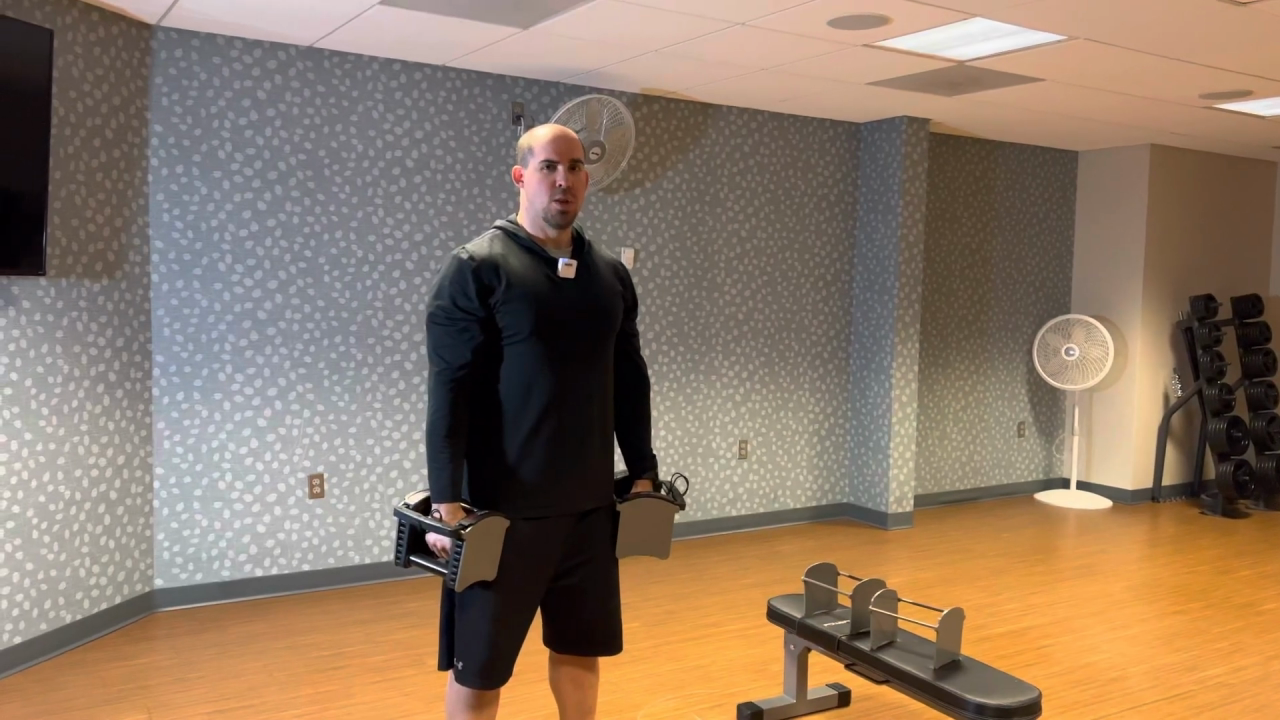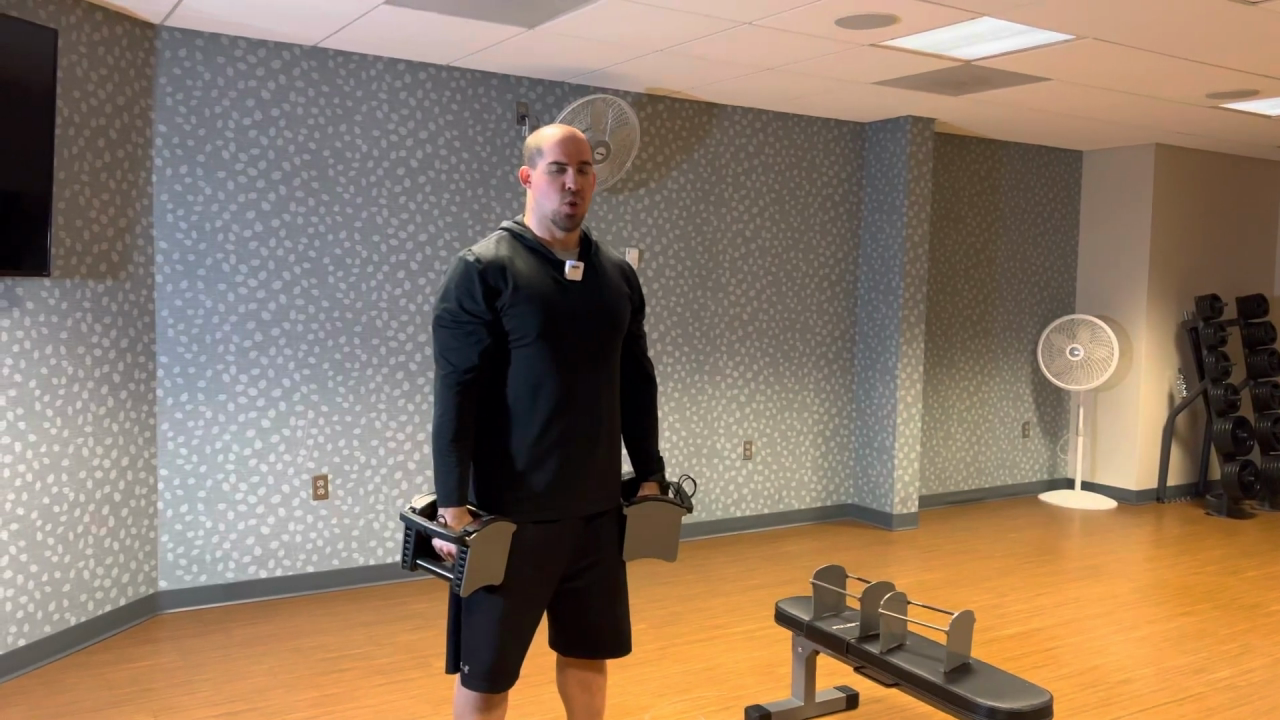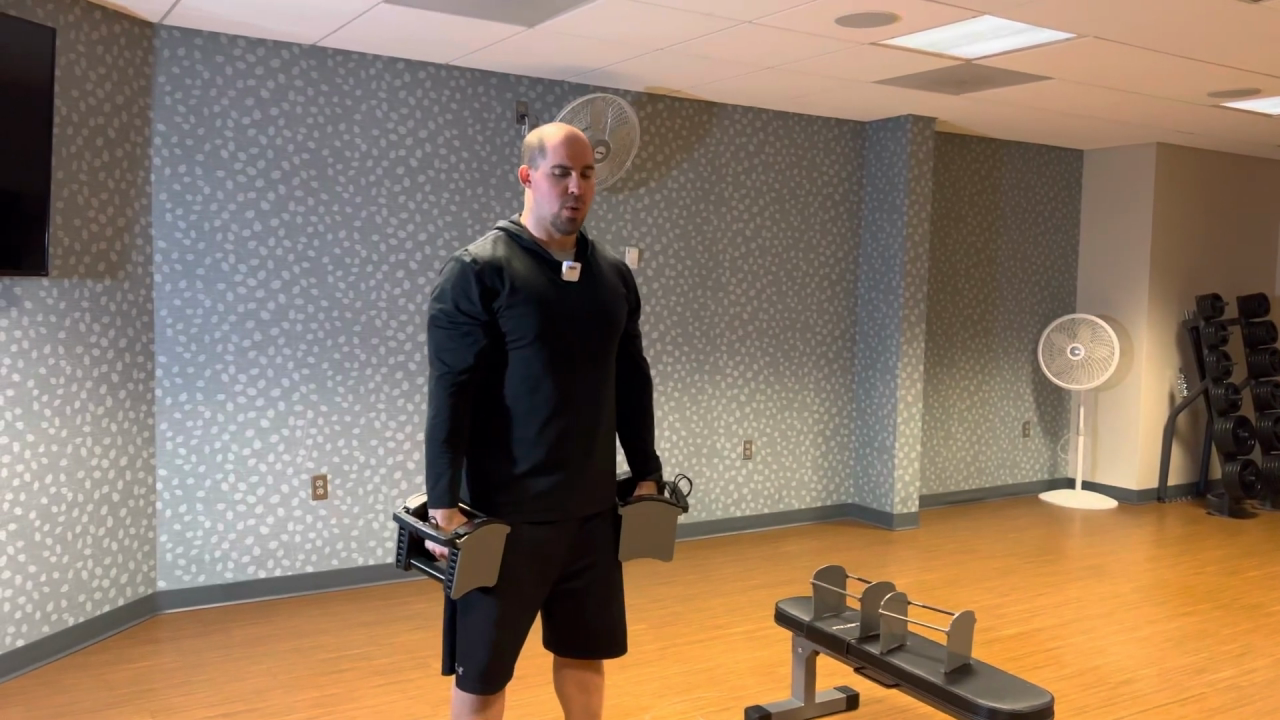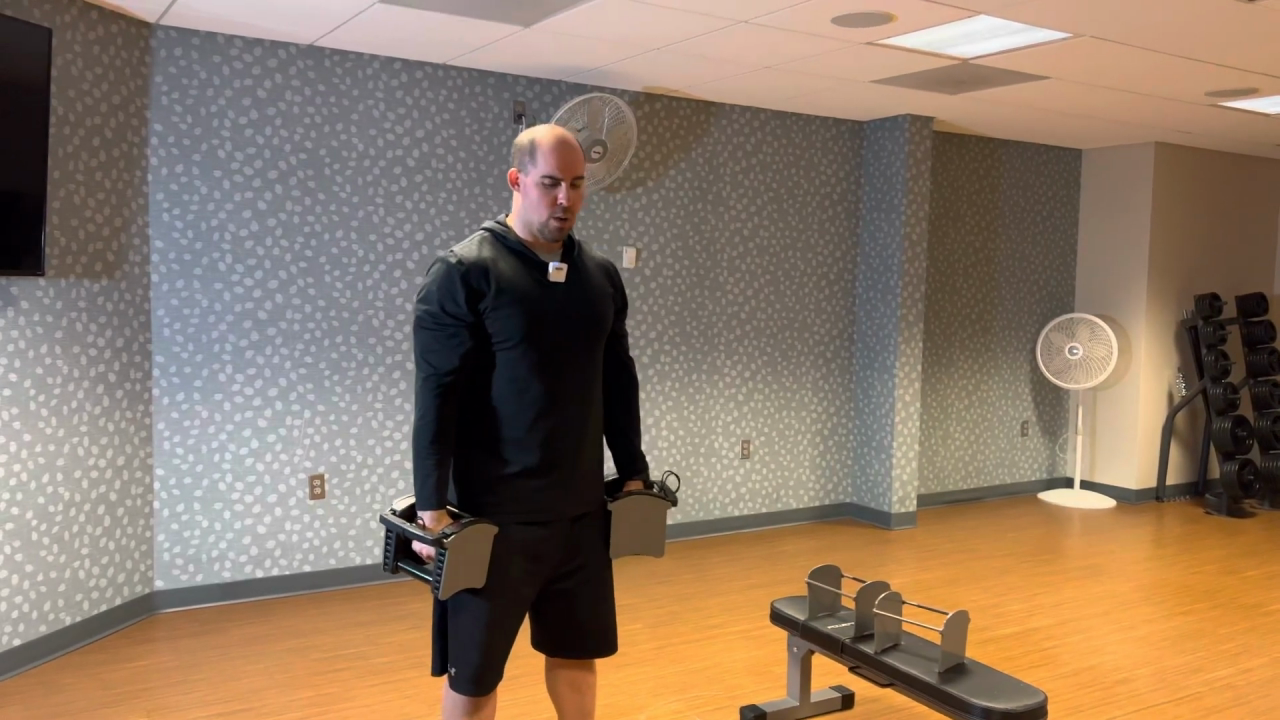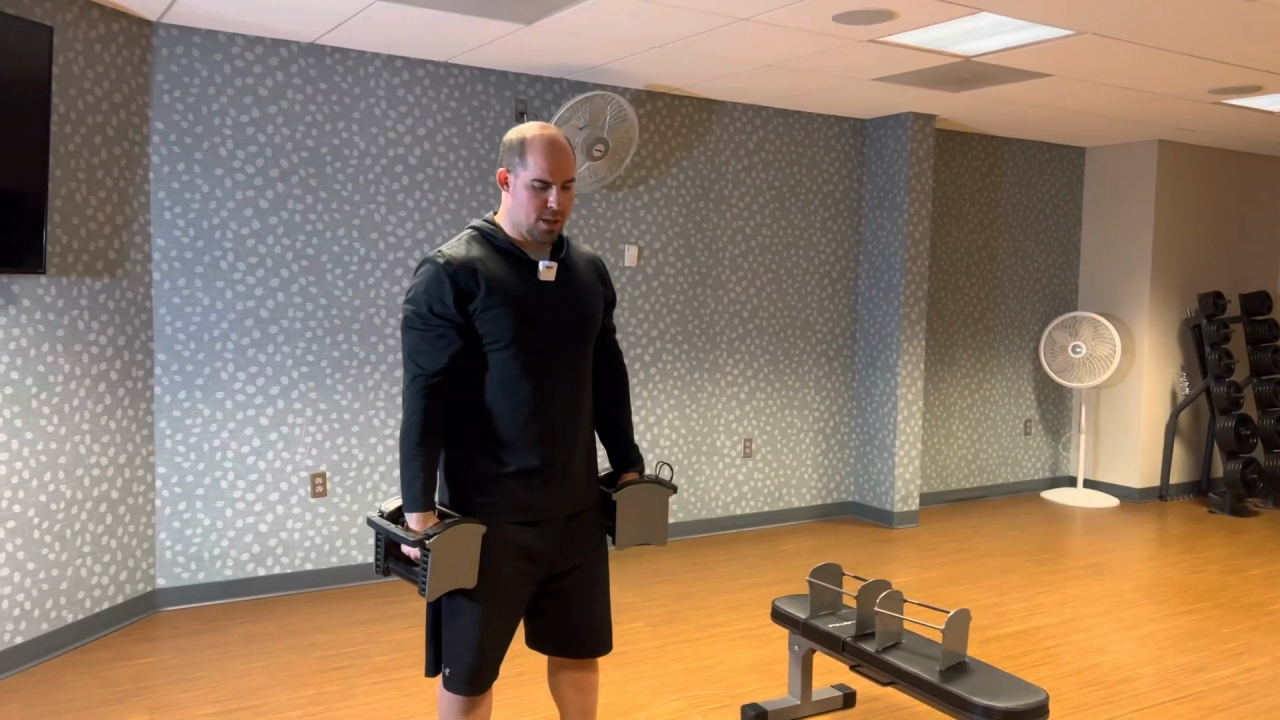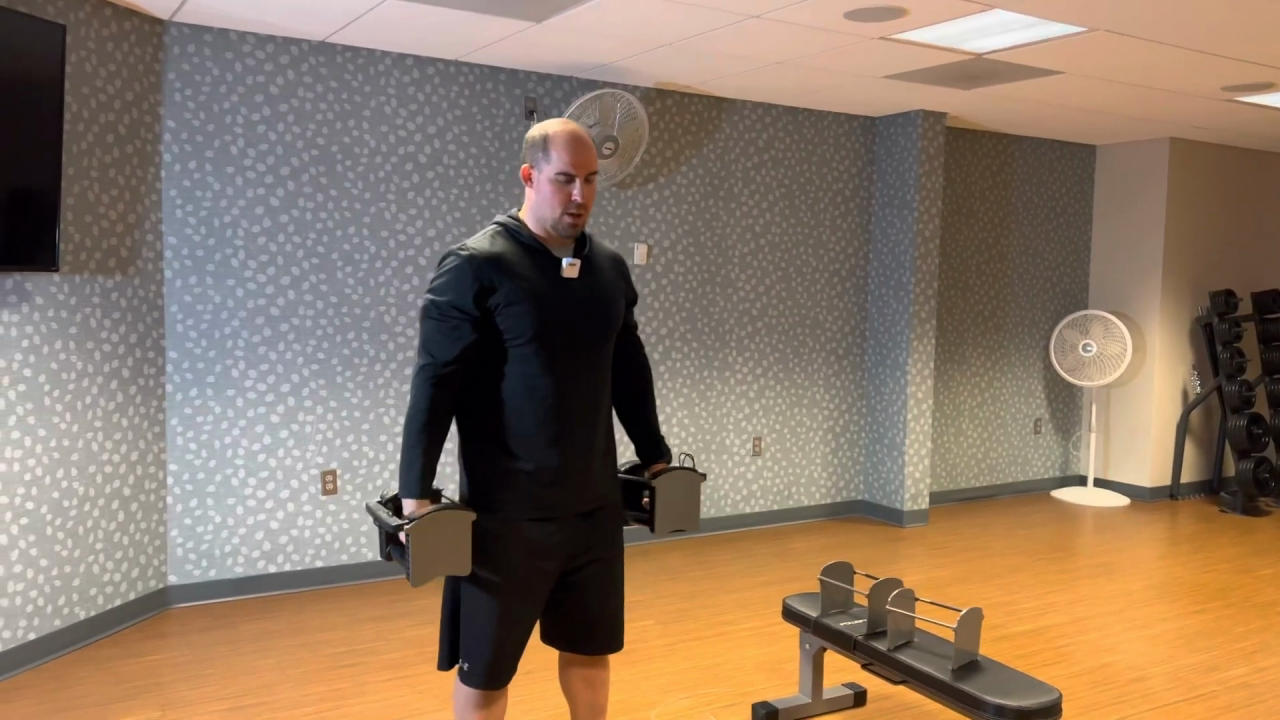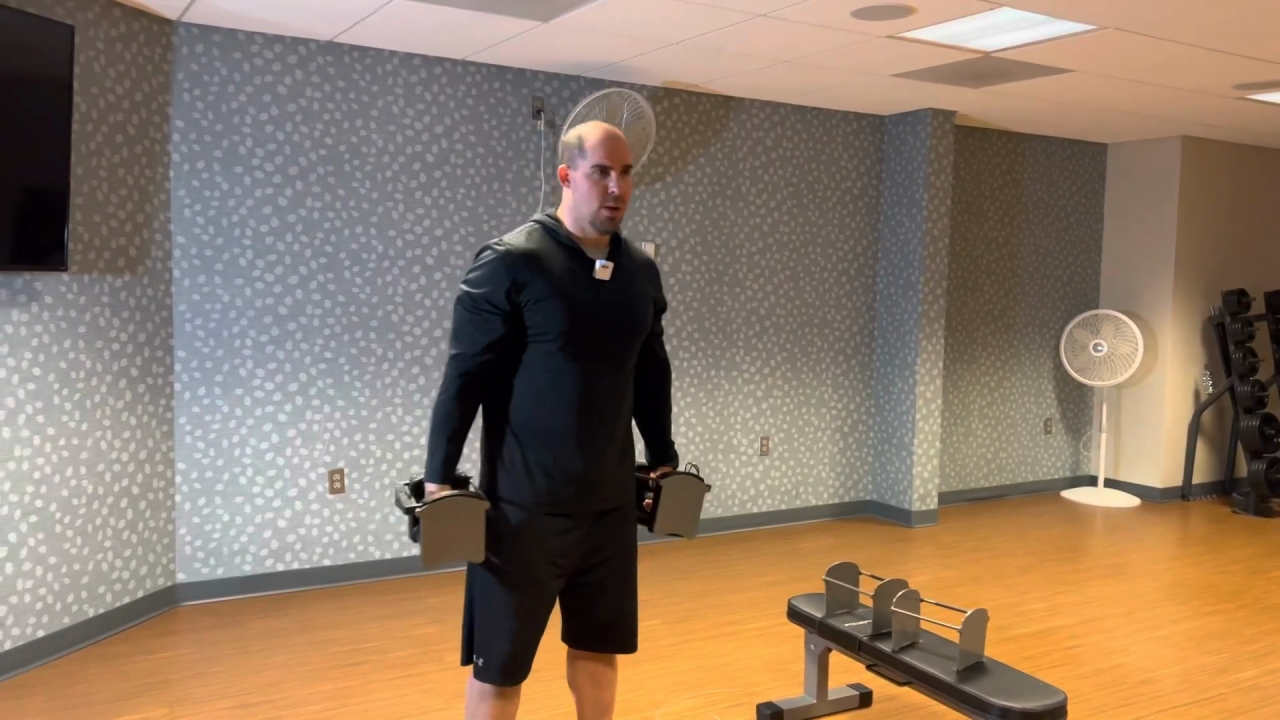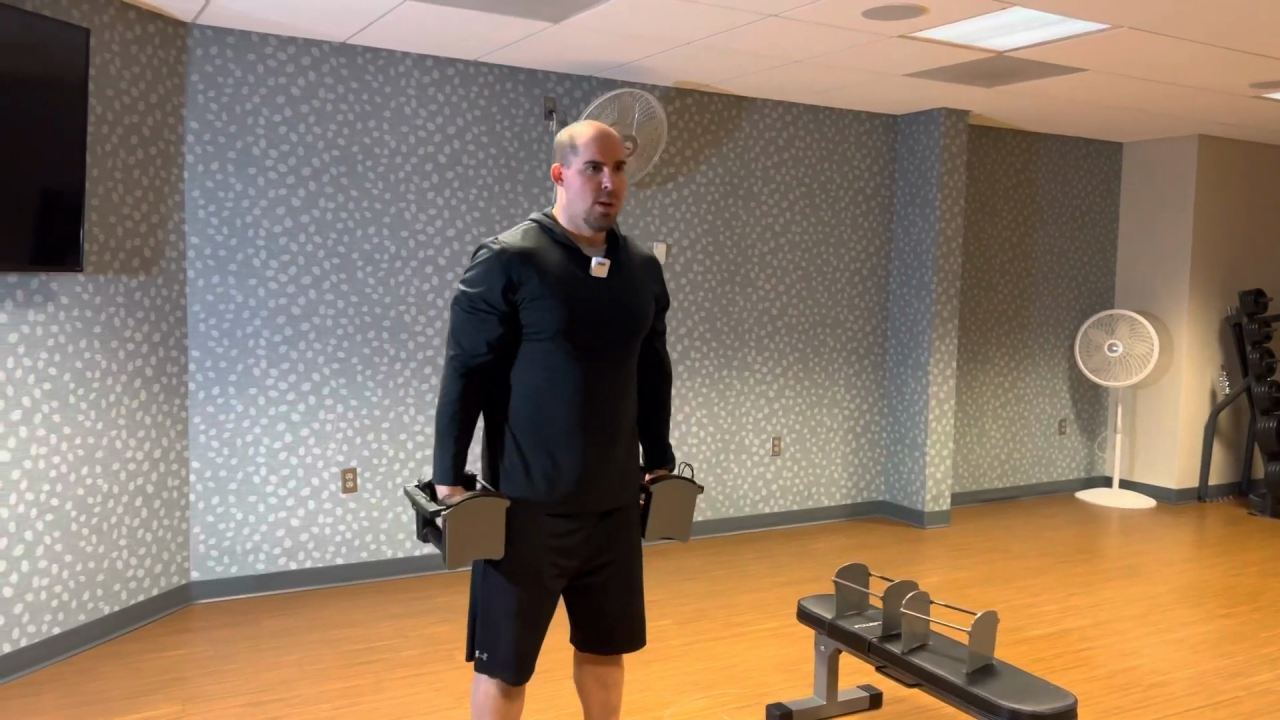
dt=0.3s
person 1, frame 1
left shoulder: (611, 274)
right shoulder: (476, 268)
left elbow: (630, 381)
right elbow: (450, 391)
left wrist: (642, 472)
right wrist: (447, 500)
left hip: (590, 505)
right hip: (502, 509)
left knee: (581, 649)
right knee: (479, 665)
person 1, frame 2
left shoulder: (617, 275)
right shoulder: (482, 271)
left elbow: (637, 383)
right elbow: (456, 395)
left wrist: (649, 475)
right wrist: (453, 505)
left hip: (597, 507)
right hip: (509, 512)
left knee: (588, 651)
right knee: (487, 669)
person 1, frame 3
left shoulder: (614, 275)
right shoulder: (478, 271)
left elbow: (633, 382)
right elbow: (450, 395)
left wrist: (646, 474)
right wrist: (444, 504)
left hip: (593, 509)
right hip: (505, 513)
left knee: (585, 652)
right knee: (483, 668)
person 1, frame 4
left shoulder: (601, 276)
right shoulder: (464, 273)
left elbow: (618, 383)
right elbow: (436, 397)
left wrist: (633, 473)
right wrist: (431, 506)
left hip: (581, 508)
right hip: (492, 514)
left knee: (577, 651)
right knee: (473, 669)
person 1, frame 5
left shoulder: (589, 271)
right shoulder: (452, 272)
left elbow: (608, 378)
right elbow: (425, 398)
left wrist: (628, 465)
right wrist: (418, 507)
left hip: (576, 506)
right hip: (487, 514)
left knee: (580, 650)
right knee: (469, 668)
person 1, frame 6
left shoulder: (609, 268)
right shoulder: (475, 268)
left elbow: (629, 369)
right elbow: (436, 384)
left wrist: (653, 454)
right wrist: (416, 491)
left hip: (595, 500)
right hip: (507, 508)
left knee: (590, 645)
right knee: (486, 663)
person 1, frame 7
left shoulder: (641, 272)
right shoulder: (510, 263)
right elbow: (465, 374)
left wrist: (663, 458)
right wrist: (439, 475)
left hip: (610, 498)
right hip: (525, 501)
left knee: (600, 644)
right knee: (501, 658)
person 1, frame 8
left shoulder: (643, 269)
right shoulder: (506, 261)
right elbow: (465, 375)
left wrist: (660, 461)
right wrist: (448, 477)
left hip: (613, 497)
right hip: (528, 500)
left knee: (607, 643)
right knee: (505, 656)
